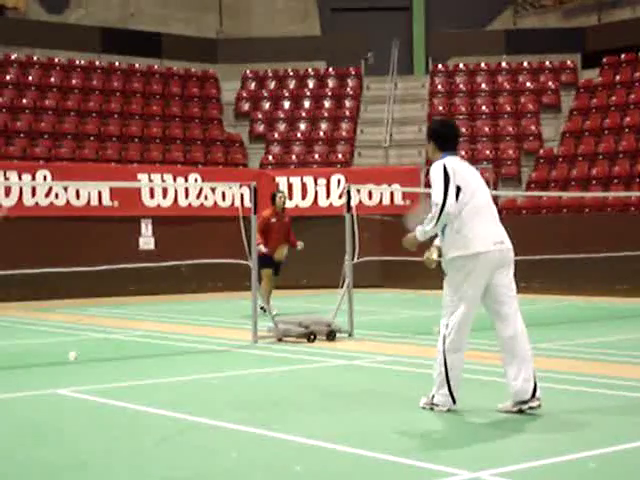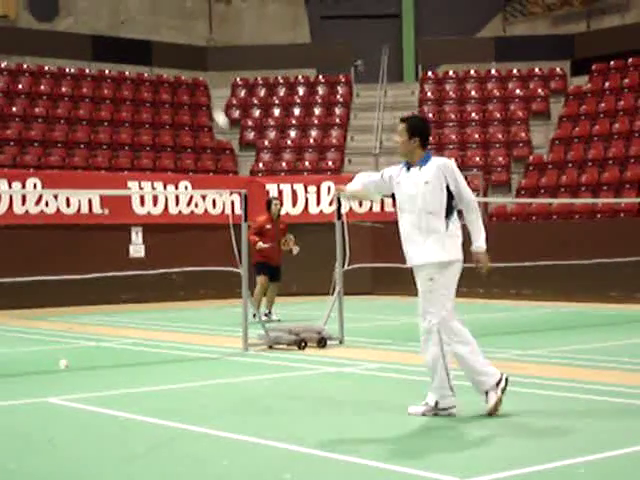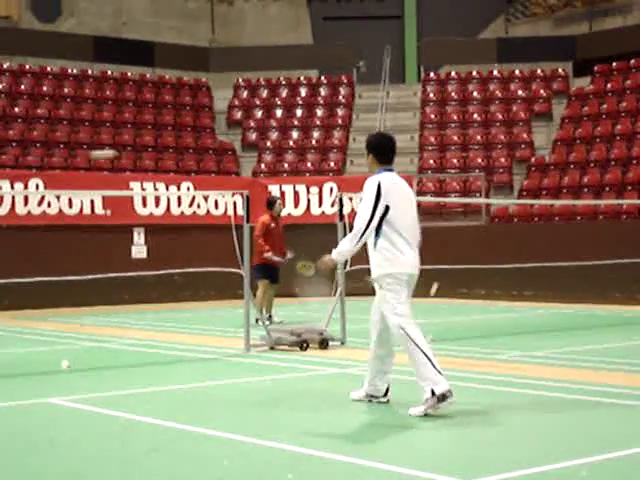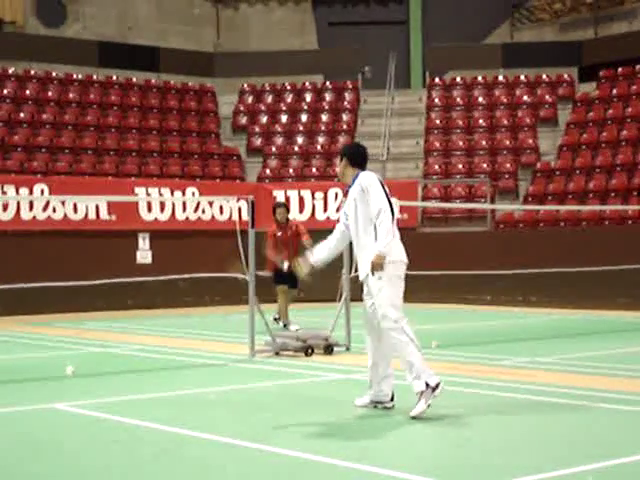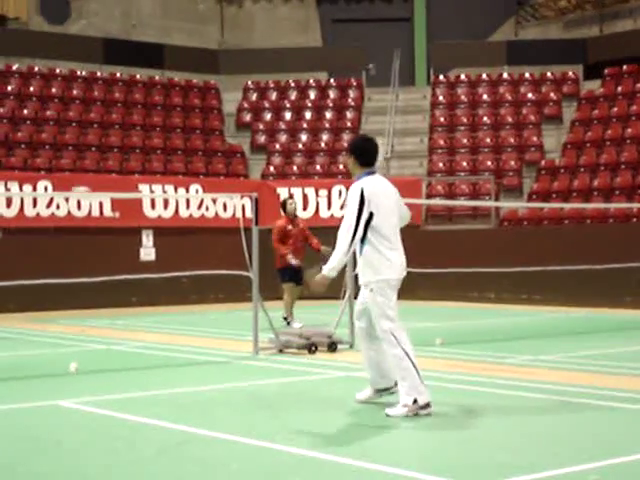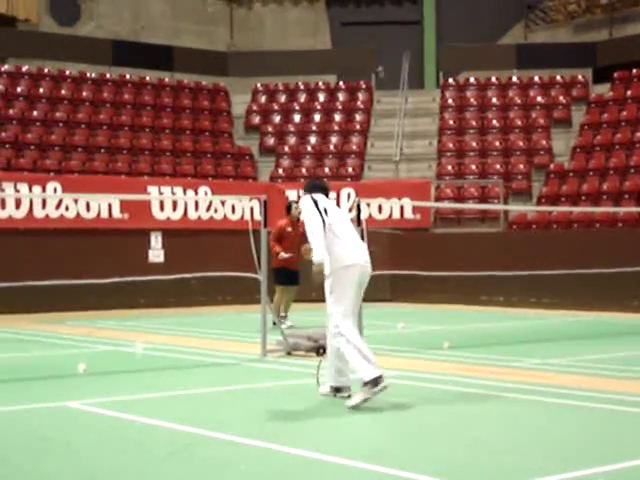
dt=0.7s
person 1, frame 1
left shoulder: (441, 167)
right shoulder: (467, 168)
left elbow: (445, 209)
left wrist: (420, 234)
right wrist: (437, 247)
left hip: (470, 254)
right hip: (499, 248)
left knee: (454, 326)
right knee: (510, 322)
left ankle: (443, 396)
right ankle: (526, 393)
person 1, frame 2
left shoulder: (443, 166)
right shoulder: (397, 174)
left elbow: (470, 206)
right elbow: (368, 183)
left wrist: (479, 246)
right wrist: (351, 187)
left hip: (440, 260)
right hip: (425, 261)
left knee: (434, 329)
right knee: (445, 326)
left ankle: (442, 399)
right ankle: (490, 379)
person 1, frame 3
left shoulder: (376, 183)
right shoulder: (403, 187)
left elbow: (363, 227)
right elbow: (414, 234)
left wrist: (337, 255)
left hip: (391, 268)
right hip: (404, 267)
left knee: (403, 327)
right knee: (382, 328)
left ankle: (437, 389)
right ankle: (375, 388)
person 1, frame 4
left shoulder: (369, 180)
right shoulder: (350, 200)
left elbow: (386, 212)
right elbow: (337, 240)
left wrist: (381, 251)
right wrist: (310, 260)
left hip: (386, 263)
right hip: (371, 270)
left knee: (391, 322)
right knee: (373, 330)
left ankle: (427, 381)
right ankle: (381, 393)
person 1, frame 5
left shoulder: (360, 189)
right shoulder: (385, 185)
left elbow: (349, 234)
right elbow: (404, 217)
left wrist: (327, 272)
left hip: (379, 272)
right hip: (384, 268)
left knee: (389, 332)
right knee: (364, 320)
left ankle: (417, 398)
right ankle: (382, 382)
person 1, frame 6
left shoulder: (309, 200)
right shoulder: (335, 208)
left elbow: (316, 225)
left wrist: (318, 258)
left hip: (342, 264)
right hip: (362, 262)
left knee: (341, 325)
right knee: (339, 324)
left ankle: (371, 377)
right ankle: (339, 383)
person 2, frame 1
left shoulder: (286, 217)
right shoulder: (266, 215)
left elbow: (288, 234)
right elbow: (258, 231)
left wrist: (295, 243)
right wrist: (260, 244)
left hip: (278, 254)
right hip: (265, 253)
left knee: (272, 279)
right knee: (267, 277)
left ankle: (264, 304)
right ankle: (266, 306)
person 2, frame 2
left shoulder: (281, 223)
right shoulder: (261, 221)
left elbow: (284, 238)
right elbow: (251, 234)
left wrist: (292, 247)
right wrist: (258, 243)
left hip: (276, 261)
right hip: (262, 258)
left knee: (274, 286)
right knee: (262, 282)
left ankle: (268, 312)
right ankle: (256, 312)
person 2, frame 3
left shoulder: (278, 221)
right shoulder: (264, 220)
right elbow: (257, 238)
left wrist: (285, 251)
right wrist: (266, 251)
left hip: (274, 261)
right hip: (262, 261)
left knee: (272, 287)
right knee: (263, 286)
left ankle: (268, 315)
right ankle: (259, 316)
person 2, frame 4
left shoulder: (295, 225)
right shoulder: (273, 231)
left elbow: (304, 235)
right elbow: (270, 250)
left wrist: (306, 242)
right wrist: (278, 261)
left hip: (292, 267)
right hip: (279, 267)
left knee: (291, 294)
right knee: (283, 292)
left ankle: (278, 316)
right ankle: (286, 322)
person 2, frame 5
left shoulder: (300, 223)
right shoulder: (280, 224)
left elbow: (309, 237)
right elbow: (276, 243)
left wrist: (320, 247)
right wrist: (287, 255)
left hip: (297, 264)
right hip: (285, 263)
left knee: (296, 291)
right knee: (289, 290)
left ankle: (286, 315)
right ankle: (290, 319)
person 2, frame 6
left shoulder: (300, 226)
right shoulder: (282, 224)
right elbow: (272, 240)
right wrist: (279, 252)
left hip: (294, 265)
right hip: (281, 264)
left knee: (292, 290)
right knee: (281, 291)
left ankle: (284, 316)
right ankle: (276, 319)
